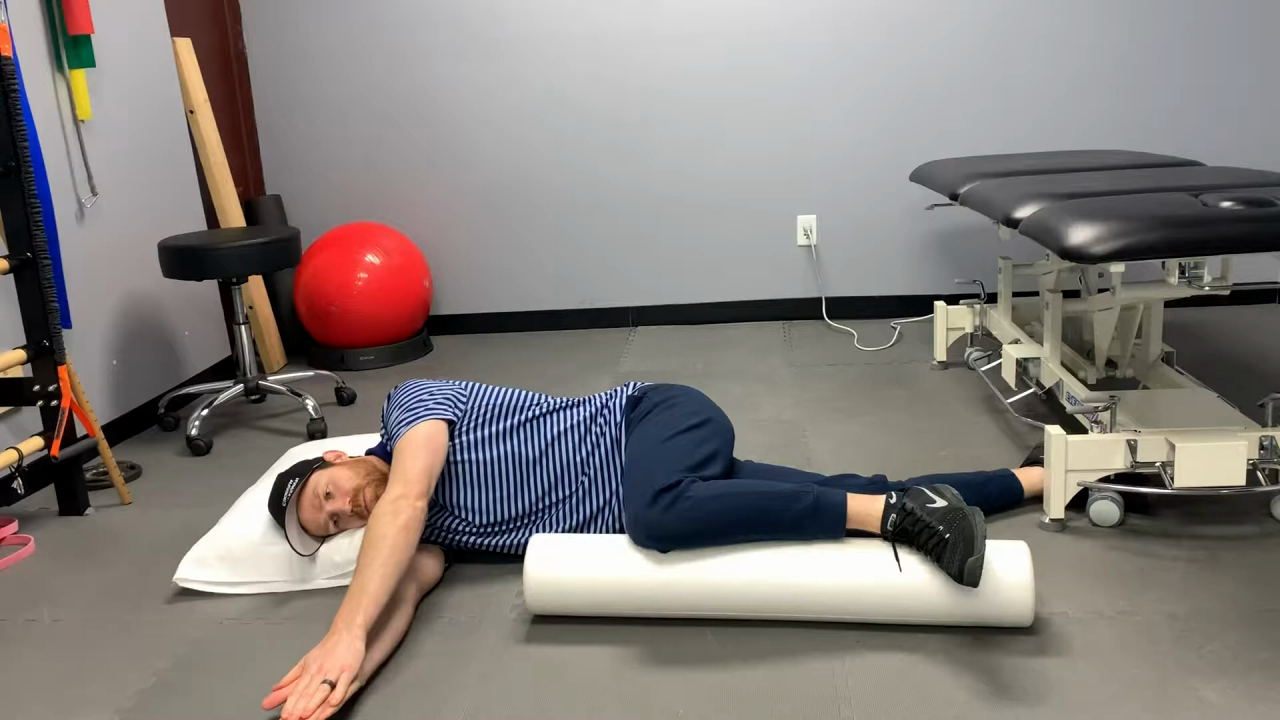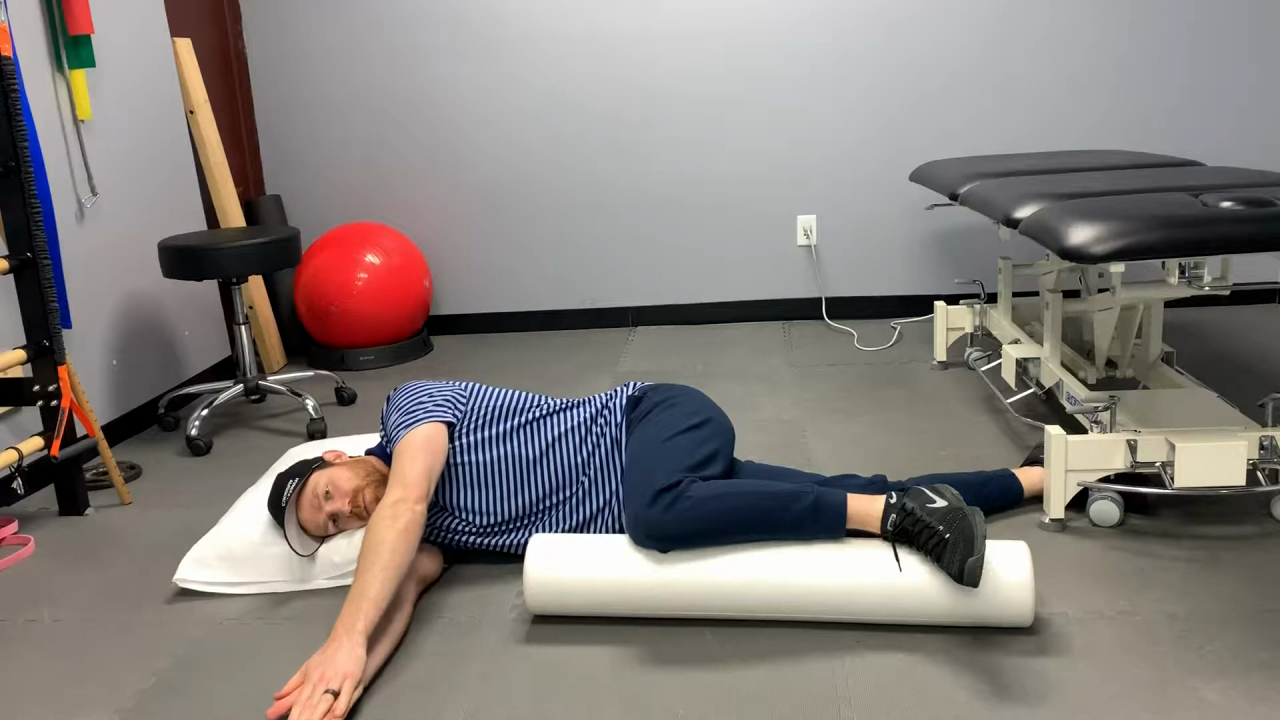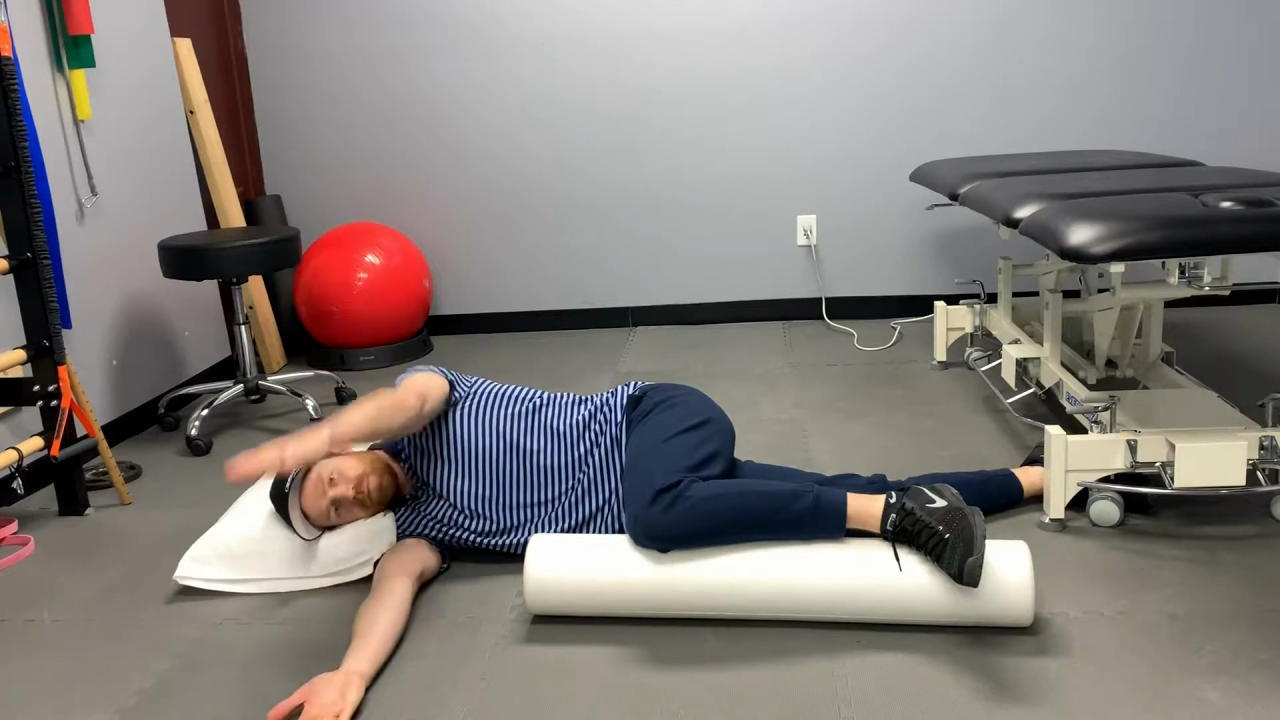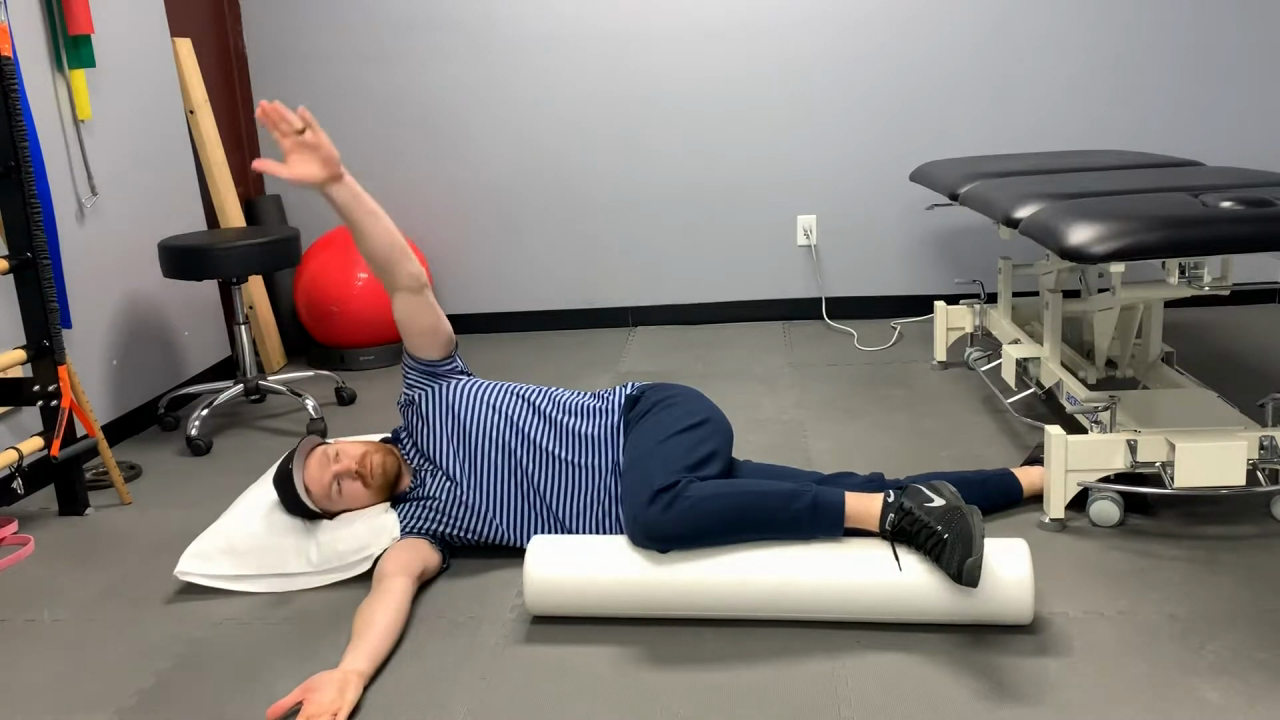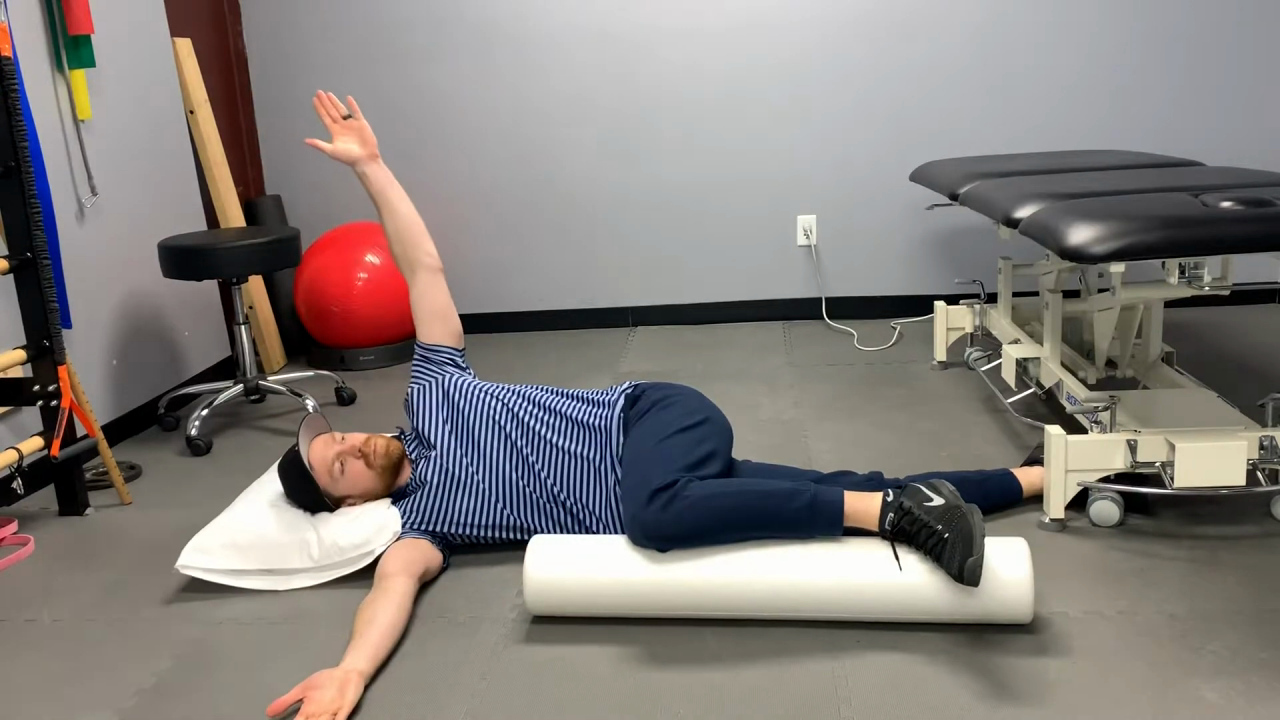
dt=0.4s
person 1, frame 1
left shoulder: (410, 403)
right shoulder: (432, 532)
left elbow: (405, 498)
right elbow: (404, 589)
left wrist: (343, 632)
left hip: (656, 419)
right hip: (658, 501)
left knee: (660, 512)
right knee: (850, 501)
left ankle: (897, 509)
right ankle: (1039, 475)
person 1, frame 2
left shoulder: (411, 405)
right shoulder: (430, 531)
left elbow: (404, 501)
right elbow: (403, 589)
left wrist: (344, 640)
left hip: (657, 419)
right hip: (649, 511)
left knee: (657, 511)
right knee: (850, 506)
left ankle: (896, 509)
right ankle: (1040, 475)
person 1, frame 3
left shoulder: (421, 413)
right shoulder: (421, 522)
left elbow: (403, 402)
right elbow: (396, 581)
left wrist: (311, 437)
left hip: (652, 419)
right hip: (647, 505)
left knee: (659, 511)
right knee: (844, 500)
left ankle: (896, 509)
right ankle: (1037, 474)
person 1, frame 4
left shoulder: (428, 399)
right shoulder: (422, 518)
left elbow: (408, 283)
right elbow: (394, 583)
left wrist: (335, 182)
left hip: (657, 419)
right hip: (658, 504)
left knee: (660, 513)
right knee: (850, 499)
left ankle: (899, 513)
right ankle: (1039, 476)
person 1, frame 5
left shoulder: (431, 394)
right shoulder: (420, 517)
left elbow: (423, 270)
right elbow: (395, 583)
left wrist: (369, 165)
left hip: (655, 418)
right hip: (656, 502)
left knee: (657, 512)
right knee: (844, 497)
left ankle: (899, 508)
right ankle: (1040, 478)
